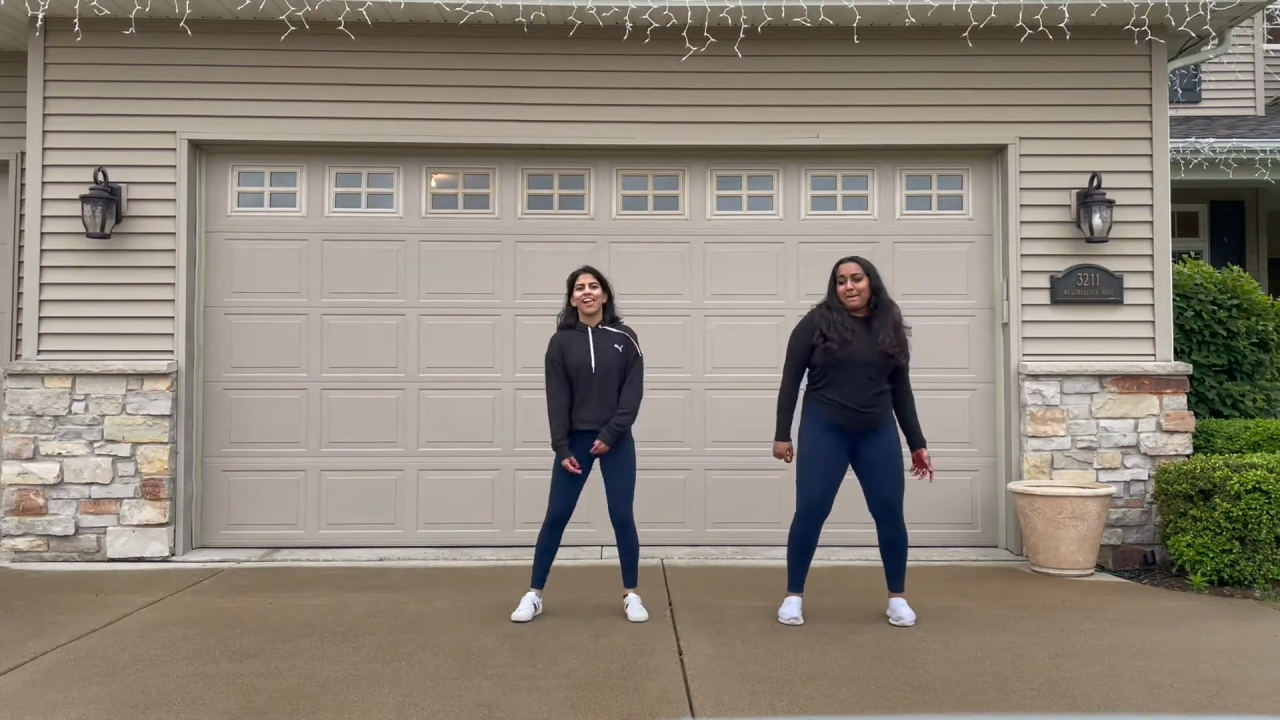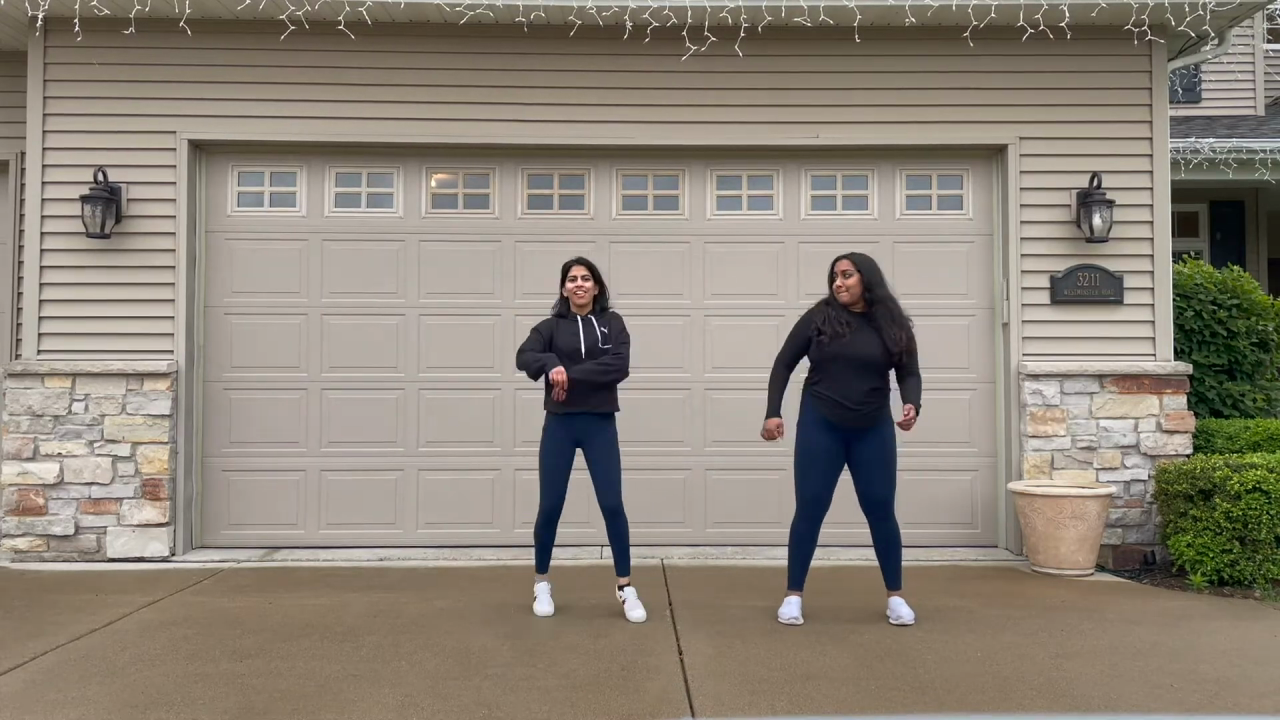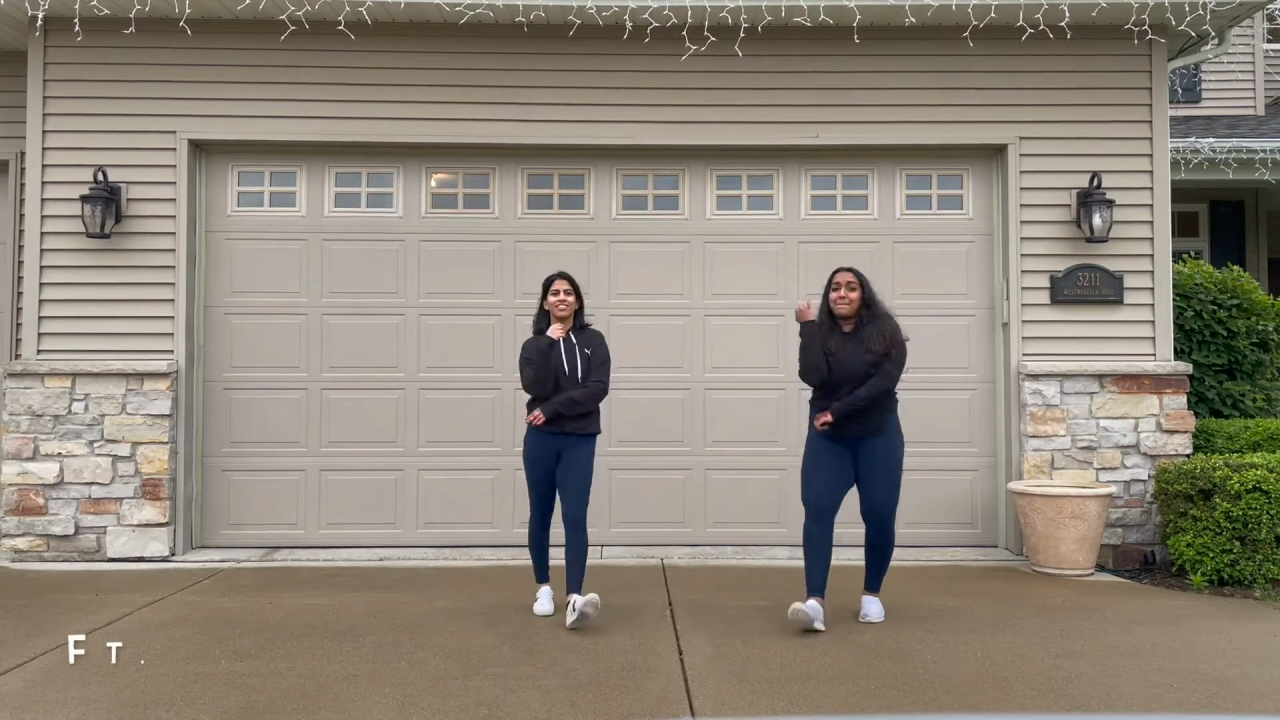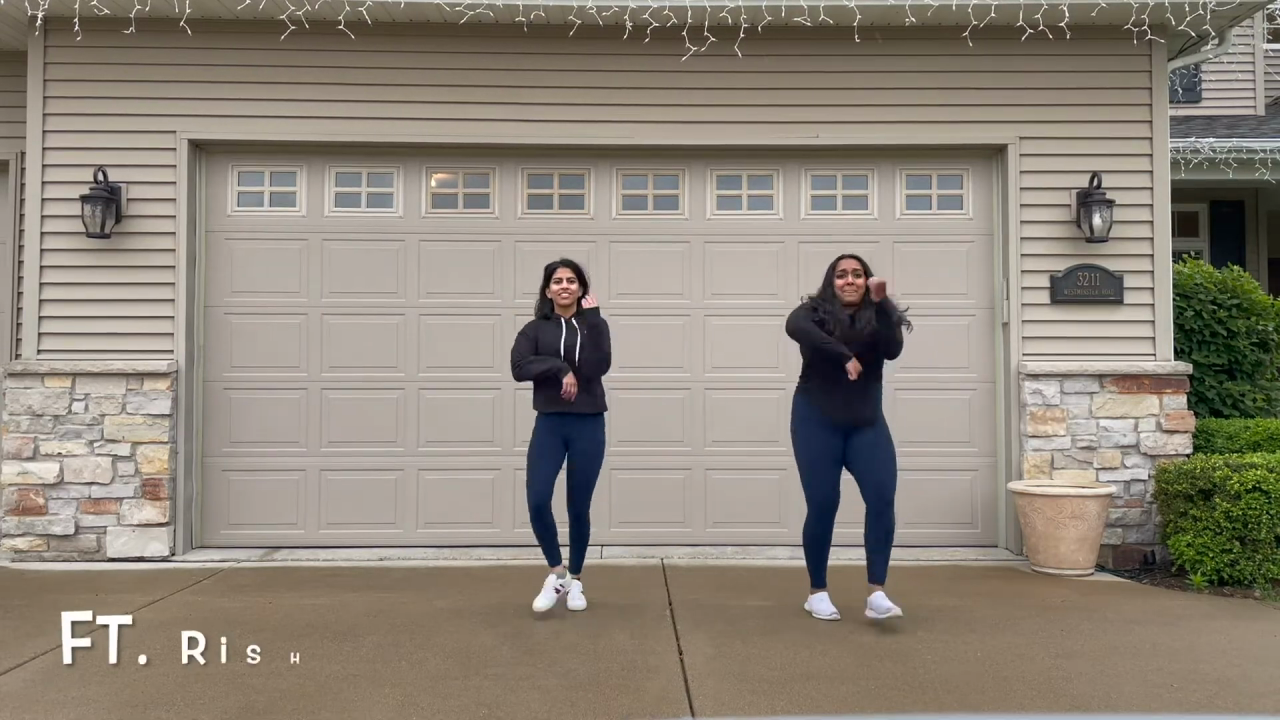
dt=0.3s
person 1, frame 1
left shoulder: (891, 328)
right shoulder: (817, 322)
left elbow: (901, 389)
right elbow: (791, 380)
left wrist: (917, 443)
right wrist: (782, 434)
left hip: (877, 432)
right hip: (824, 429)
left knee: (890, 512)
right knee: (811, 510)
left ankle: (897, 597)
right ankle: (793, 596)
person 1, frame 2
left shoulder: (891, 322)
right shoulder: (820, 317)
left elbow: (909, 372)
right elbow: (783, 364)
left wrist: (912, 403)
right wrist: (773, 412)
left hip: (873, 428)
right hip: (820, 425)
left knee: (880, 509)
right knee: (811, 506)
left ankle: (895, 595)
right ankle: (793, 596)
person 1, frame 3
left shoulder: (884, 332)
right shoulder: (819, 333)
left elbow: (886, 381)
right elbow: (814, 378)
left wrist: (837, 410)
right wrist: (806, 327)
left hip: (879, 437)
right hip: (828, 439)
left knee: (879, 516)
right knee: (817, 510)
left ankle: (871, 595)
right ankle: (815, 602)
person 1, frame 4
left shoulder: (879, 316)
right shoulder: (814, 310)
left elbow: (891, 349)
right elbow: (795, 328)
left wrist: (882, 305)
right wrist: (844, 356)
left hip: (867, 425)
right hip: (817, 423)
left knee: (882, 500)
right knee: (823, 506)
left ankle: (877, 594)
right ankle: (817, 592)
person 2, frame 1
left shoulder: (624, 338)
right shoulder: (561, 341)
left elbow: (633, 390)
right elbow: (557, 396)
left wrist: (611, 432)
right wrist: (562, 447)
left hip: (617, 441)
right hip: (575, 441)
left knee: (622, 518)
right knee: (556, 518)
left ankle: (631, 595)
right ankle: (534, 594)
person 2, frame 2
left shoulder: (612, 323)
right shoulder: (552, 326)
left elbow: (618, 367)
right elbow: (524, 358)
left wrist: (573, 375)
right wrist: (551, 365)
left hip: (600, 424)
right hip: (559, 424)
left knee: (612, 506)
right knee: (549, 507)
left ankle: (625, 585)
right ankle: (541, 582)
person 2, frame 3
left shoulder: (593, 340)
right shoulder: (535, 344)
left elbow: (597, 389)
right elbow: (534, 386)
left wrist: (552, 408)
right wrist: (547, 342)
left hip: (580, 441)
right hip: (541, 441)
left knee: (575, 516)
right knee: (541, 515)
left ankle: (575, 599)
right ankle: (544, 588)
person 2, frame 4
left shoulder: (594, 324)
right shoulder: (535, 329)
left elbow: (598, 367)
right elbow: (519, 368)
left wrist: (590, 316)
right wrist: (560, 370)
left hip: (588, 427)
right hip: (549, 425)
left knee: (579, 507)
right knee: (537, 500)
left ankle: (574, 579)
right ankle: (553, 570)
